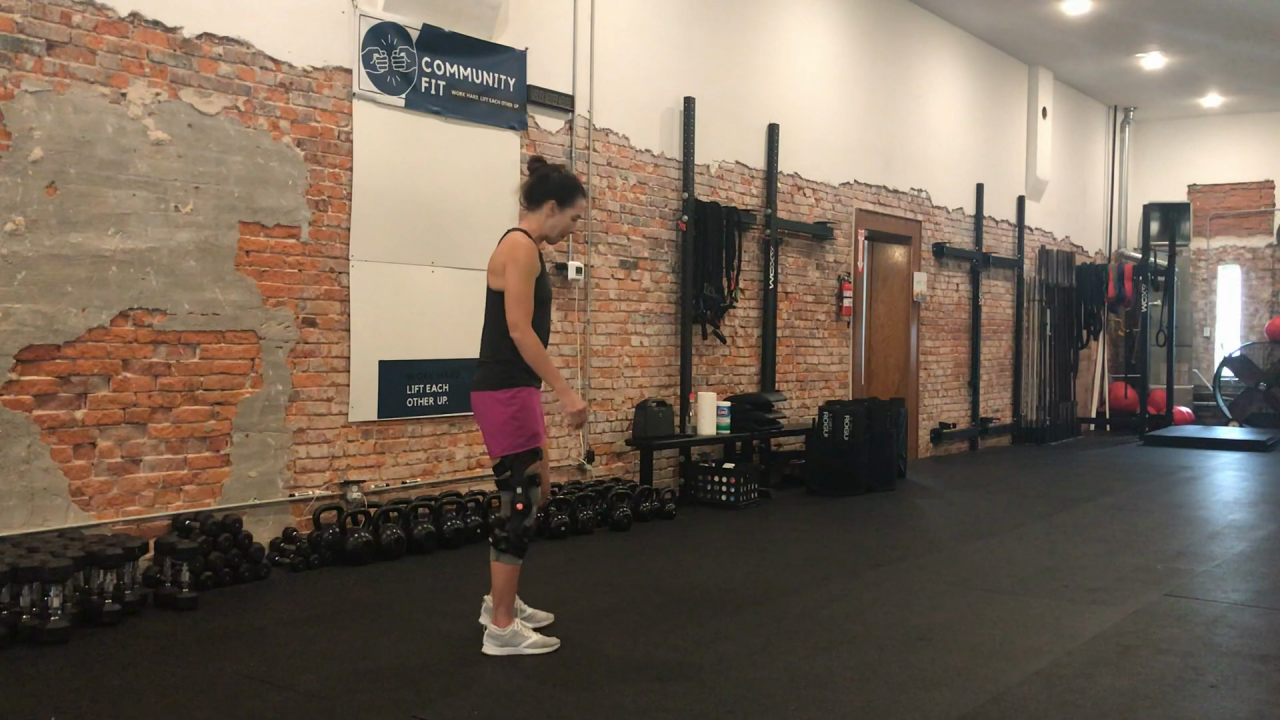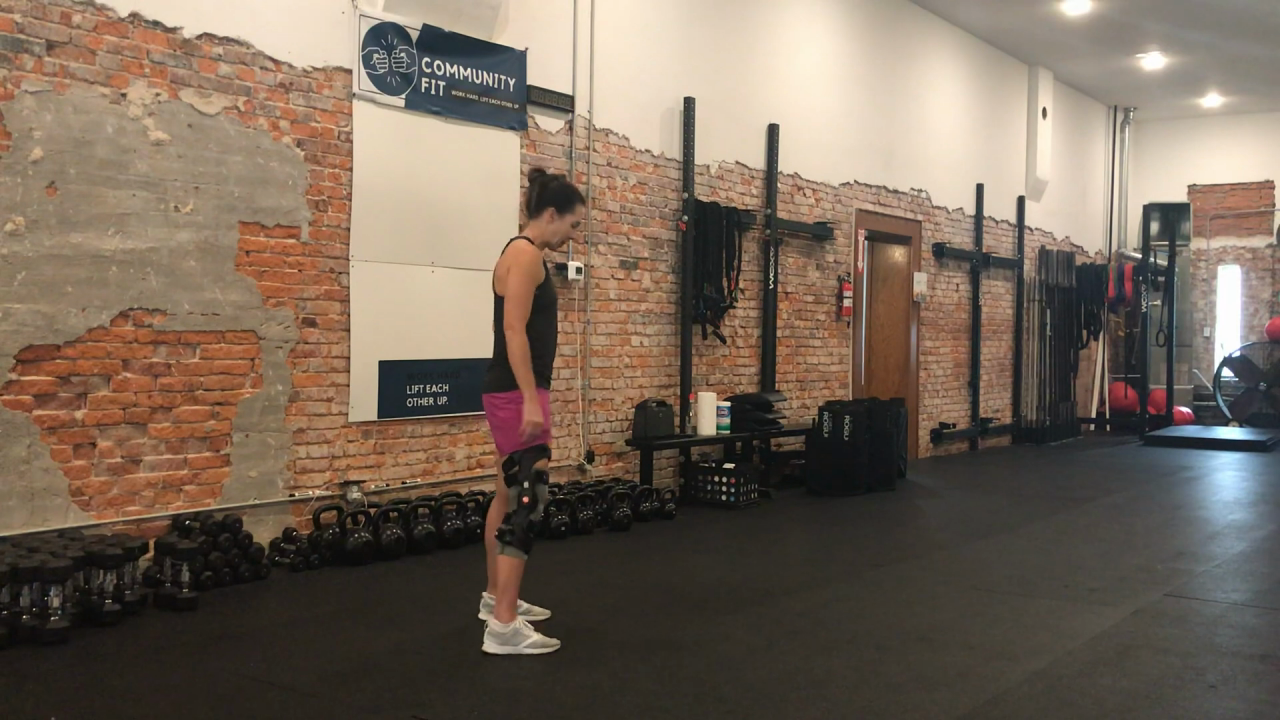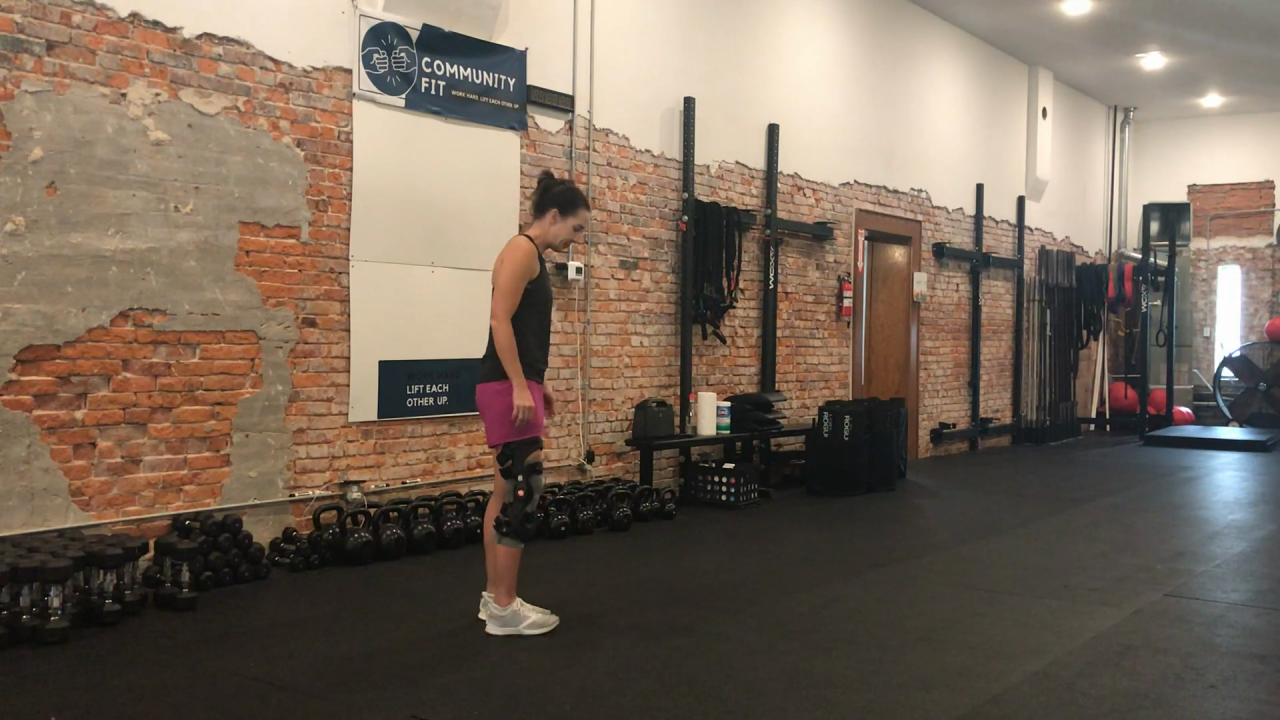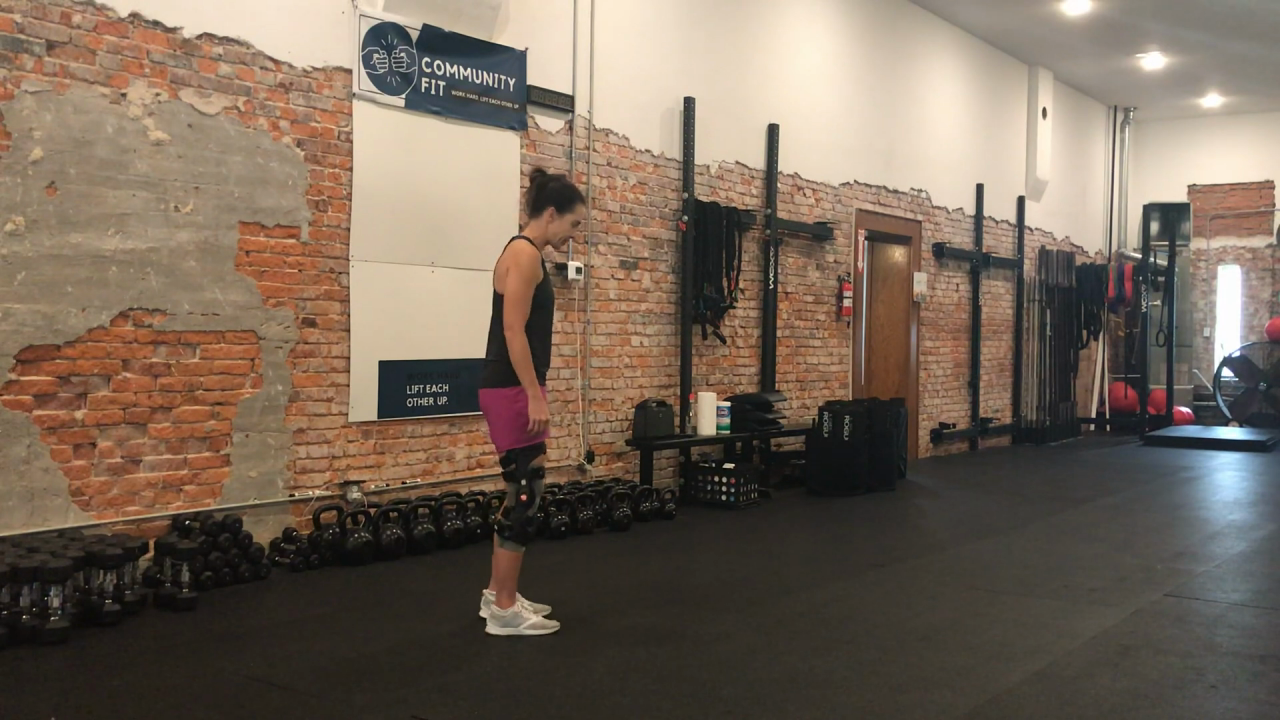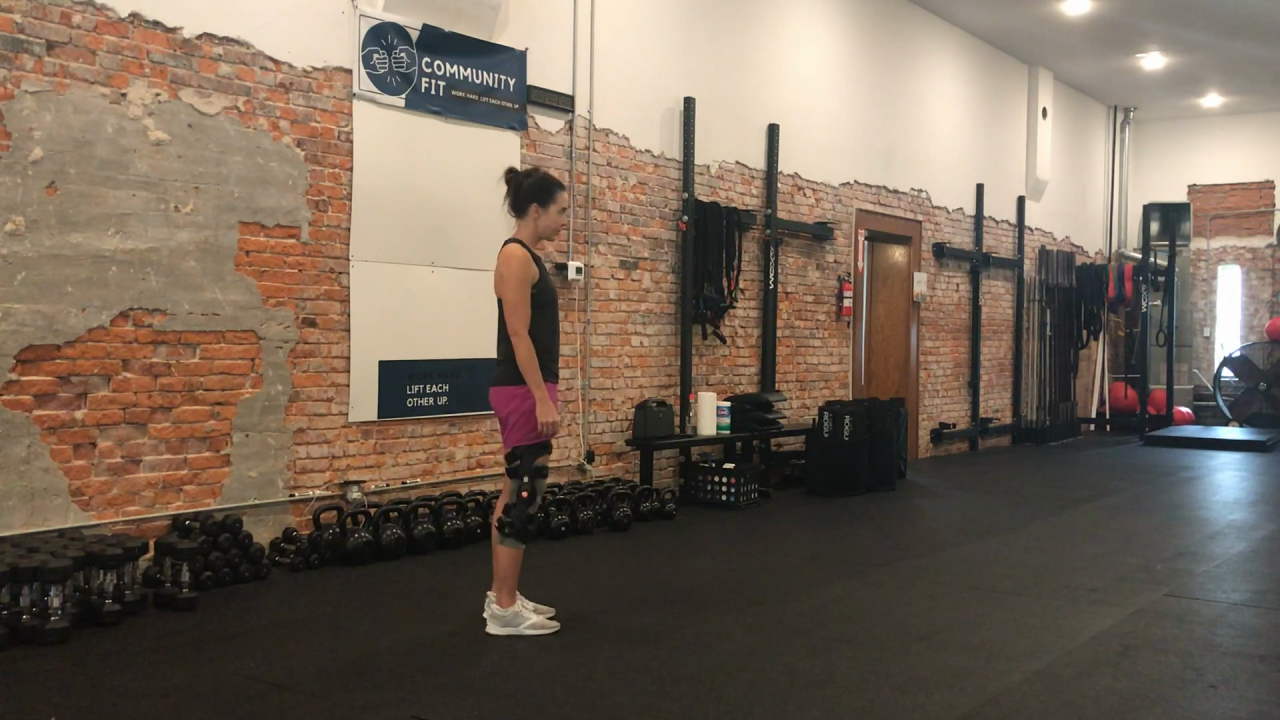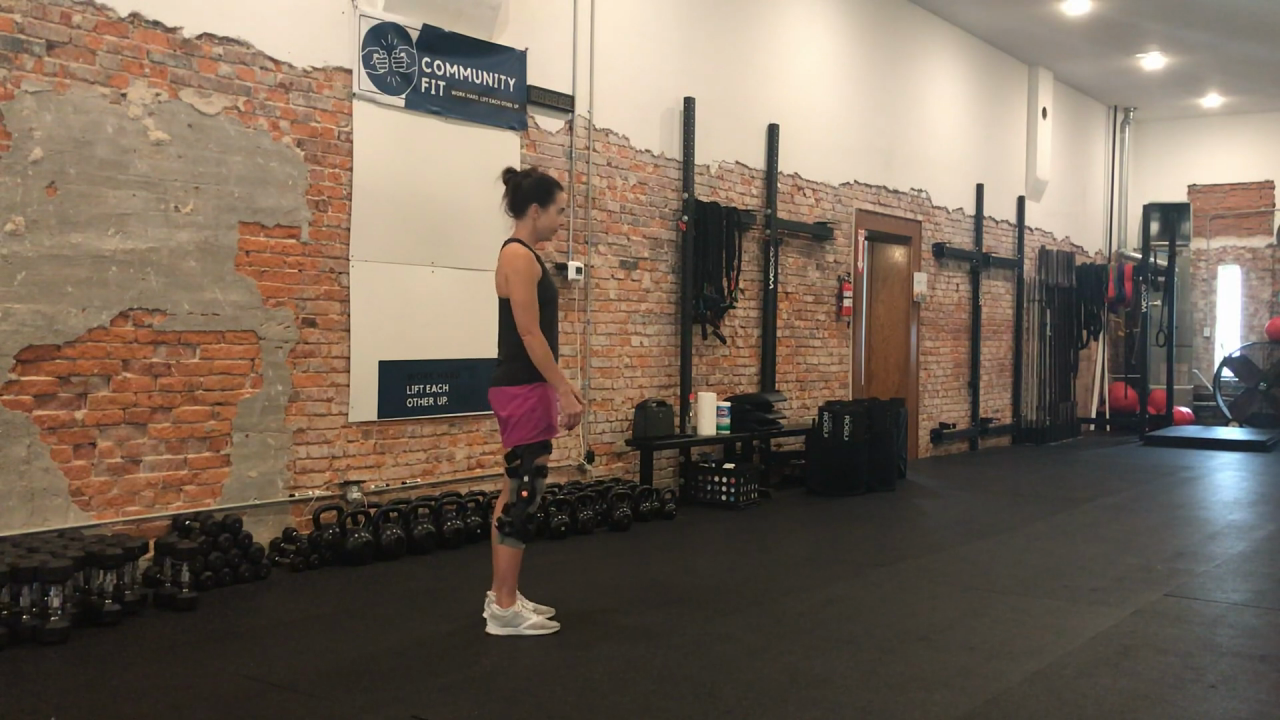
dt=0.4s
person 1, frame 1
left shoulder: (523, 247)
right shoulder: (521, 247)
right elbow: (521, 331)
right wrist: (565, 390)
left hip: (512, 389)
right hip: (507, 392)
left knee: (534, 491)
right knee: (519, 504)
left ankle: (501, 600)
right ankle: (502, 628)
person 1, frame 2
left shoulder: (520, 252)
right shoulder: (527, 253)
right elbow: (514, 331)
right wrist: (531, 401)
left hip: (510, 390)
right hip: (516, 393)
left knee: (509, 493)
right knee: (528, 500)
left ankle: (496, 596)
right ankle: (503, 626)
person 1, frame 3
left shoulder: (533, 255)
right shoulder: (523, 250)
right elbow: (500, 321)
left wrist: (538, 385)
right wrist: (520, 386)
left hip: (516, 385)
right hip: (507, 387)
left knee: (506, 492)
right knee: (523, 492)
left ankle: (496, 597)
right ankle: (504, 608)
person 1, frame 4
left shoulder: (525, 253)
right shoulder: (524, 253)
right elbow: (514, 331)
right wrist: (535, 396)
left hip: (511, 388)
right hip: (512, 391)
left knee: (519, 493)
right knee: (525, 496)
left ankle: (498, 593)
right ankle: (504, 610)
person 1, frame 5
left shoulder: (527, 255)
right shoulder: (517, 256)
right elbow: (519, 335)
left wrist: (542, 393)
right wrist: (543, 399)
left hip: (525, 388)
right hip: (524, 391)
left knee: (517, 493)
right knee: (525, 495)
left ankle: (502, 596)
right ankle: (505, 610)
person 1, frame 6
left shoulder: (524, 255)
right shoulder: (519, 255)
right elbow: (530, 334)
left wrist: (563, 384)
right wrist: (562, 393)
left hip: (524, 388)
right hip: (523, 390)
left knee: (516, 492)
right knee: (524, 494)
left ankle: (502, 596)
right ankle: (504, 610)
